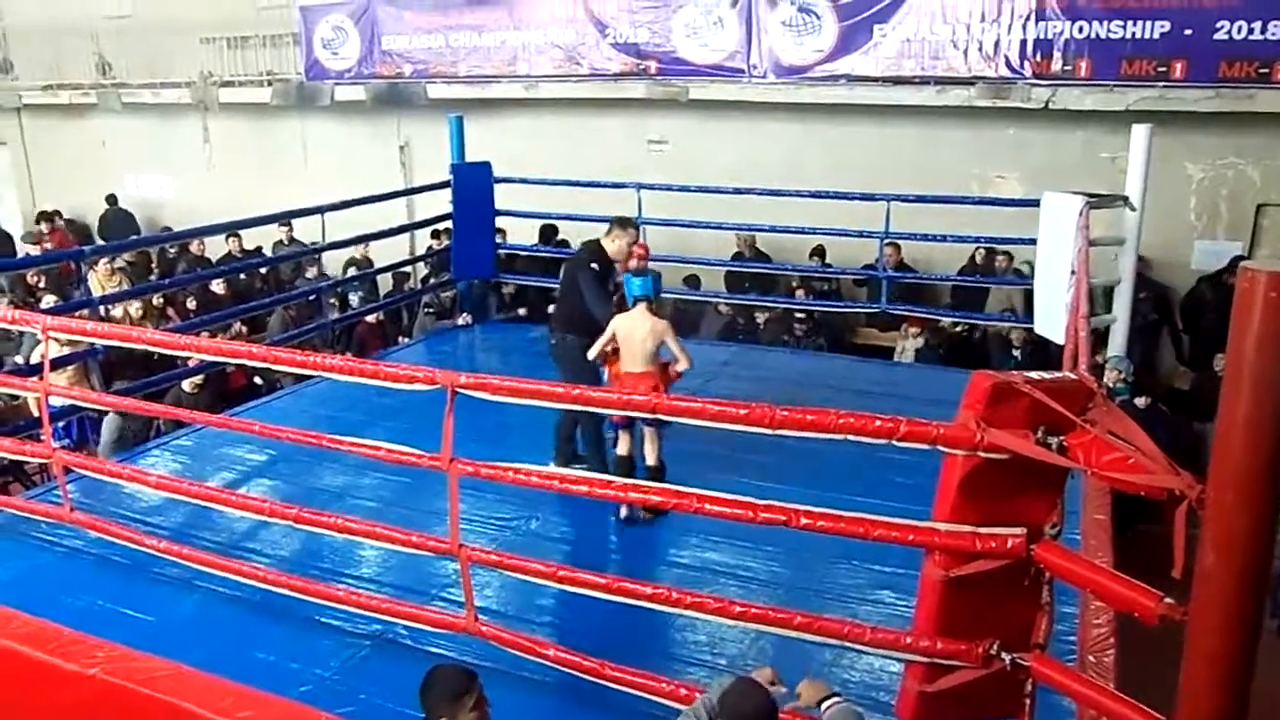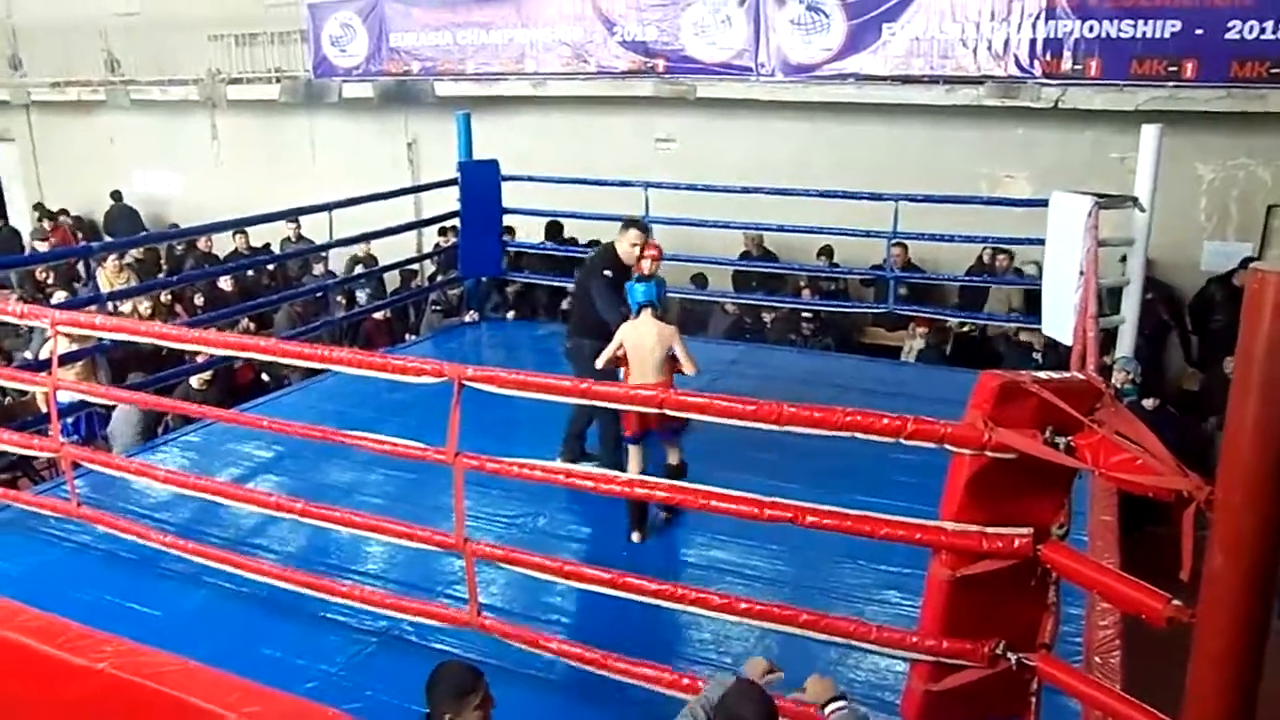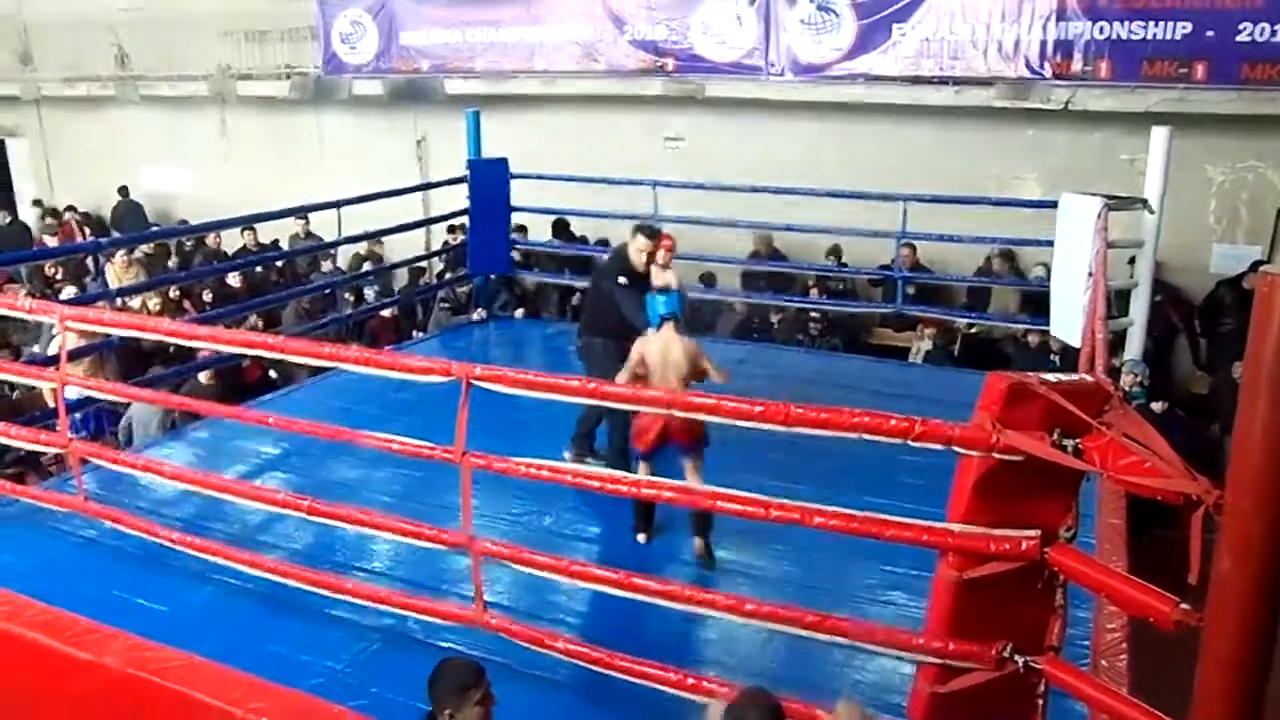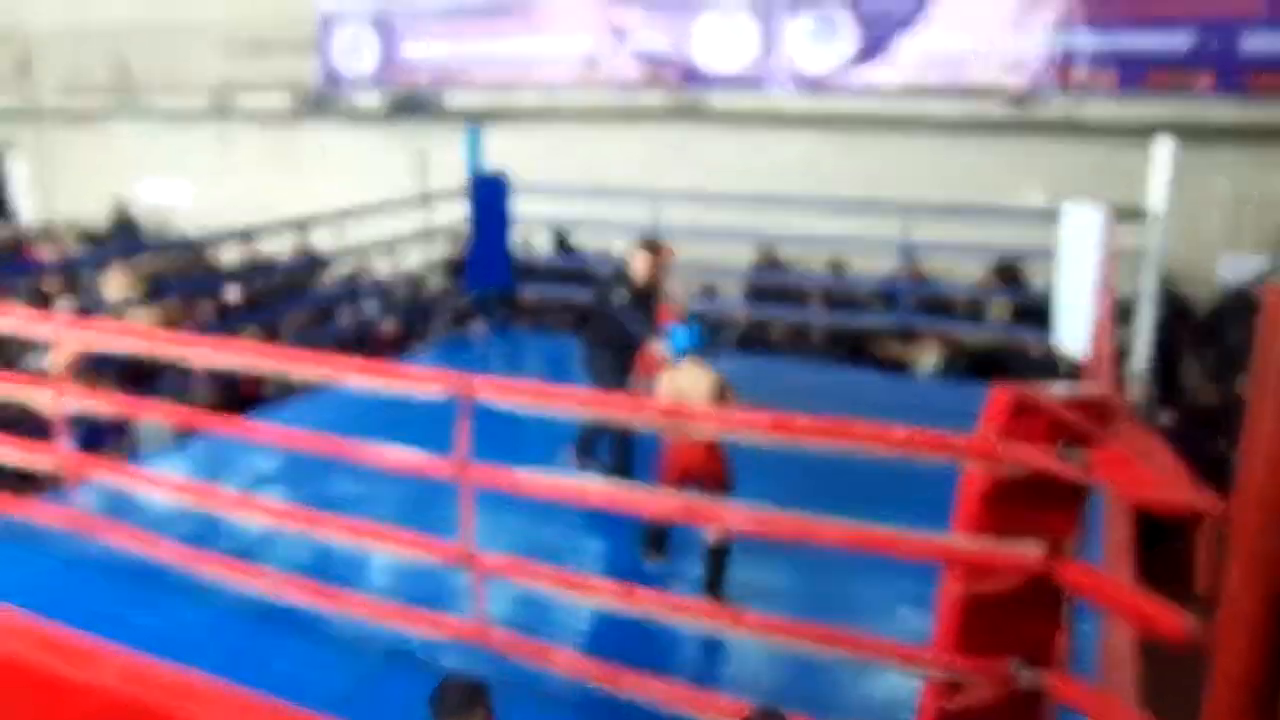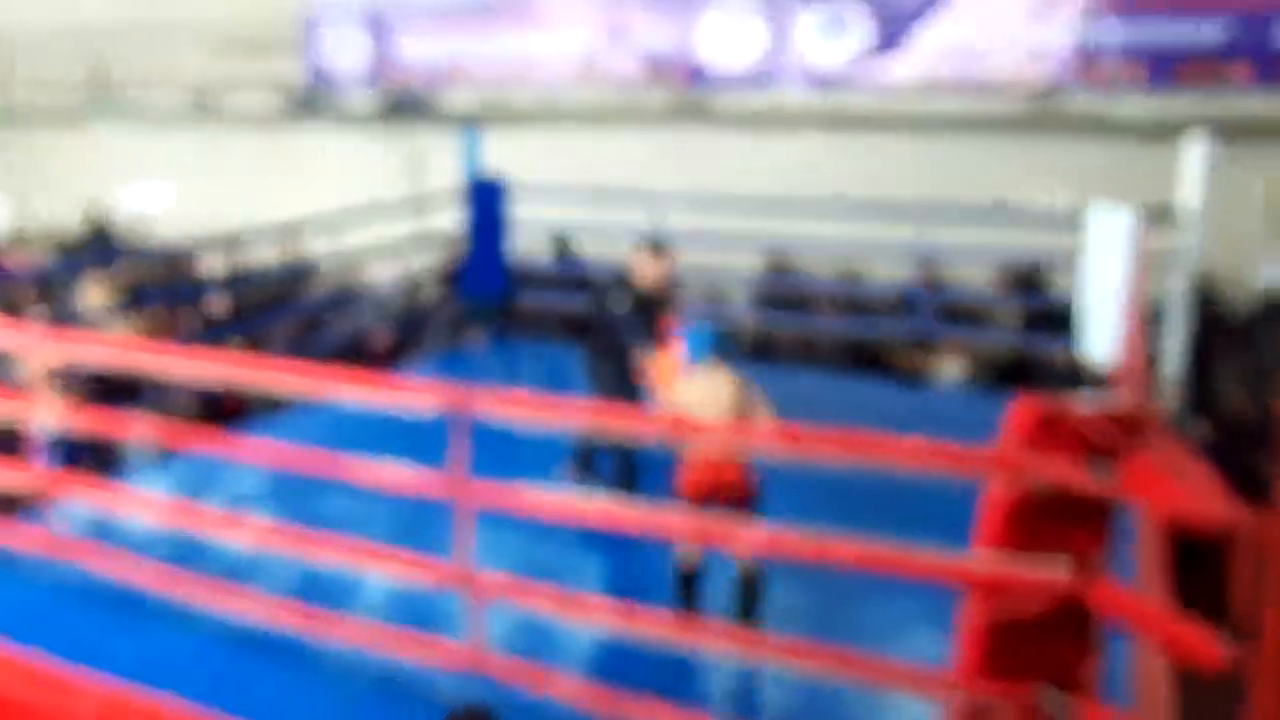
dt=0.2s
person 1, frame 1
left shoulder: (618, 321)
right shoulder: (662, 326)
left elbow: (592, 355)
right elbow: (685, 364)
right wrist: (670, 372)
left hip: (625, 386)
right hip: (651, 387)
left knee: (623, 443)
right knee: (653, 449)
left ankle: (624, 503)
right ankle: (647, 506)
person 1, frame 2
left shoulder: (625, 330)
right shoulder: (669, 332)
left elbow: (600, 365)
right elbow: (691, 370)
left knee: (635, 461)
right knee: (673, 451)
left ankle: (636, 527)
right ankle: (667, 507)
person 1, frame 3
left shoulder: (644, 343)
right shoulder: (690, 346)
left elbow: (622, 382)
right elbow: (718, 379)
left wrist: (638, 373)
left hip: (653, 414)
right hip: (682, 415)
left knee: (645, 468)
right knee: (694, 473)
left ankle: (642, 529)
right ankle: (700, 540)
person 1, frame 4
left shoulder: (668, 378)
right shoulder: (715, 378)
left hip: (679, 450)
right hip: (708, 452)
left ankle: (654, 551)
right ankle: (713, 591)
person 1, frame 5
left shoulder: (680, 384)
right shoulder: (737, 384)
right elbow: (767, 422)
left hip: (696, 468)
right hip: (731, 469)
left knee: (690, 542)
left ankle: (687, 612)
right ankle: (745, 620)
person 2, frame 1
left shoulder: (603, 260)
right shoulder: (588, 260)
left elbow: (604, 299)
right elbow: (596, 301)
left hip: (581, 338)
right hip: (569, 339)
left ankle: (564, 456)
right ankle: (598, 467)
person 2, frame 2
left shoulder: (623, 264)
right shoulder: (602, 266)
right elbow: (609, 308)
left hip: (598, 341)
right hip: (586, 343)
left ankle: (571, 452)
right ankle: (611, 467)
person 2, frame 3
left shoulder: (644, 270)
right shoulder: (614, 272)
left elbow: (642, 304)
right elbow: (633, 307)
left hip: (618, 340)
right hip: (597, 341)
left ankle: (580, 448)
right ankle: (617, 466)
person 2, frame 4
right shoulder: (617, 287)
right elbow: (633, 320)
right wrist: (652, 340)
left hip: (624, 352)
right hip: (603, 352)
left ankle: (583, 450)
person 2, frame 5
left shoulder: (657, 293)
right shoulder: (619, 291)
right elbow: (627, 327)
right wrist: (639, 349)
left hip: (626, 360)
right hip: (607, 361)
left ankle: (582, 464)
right ankle: (625, 486)
